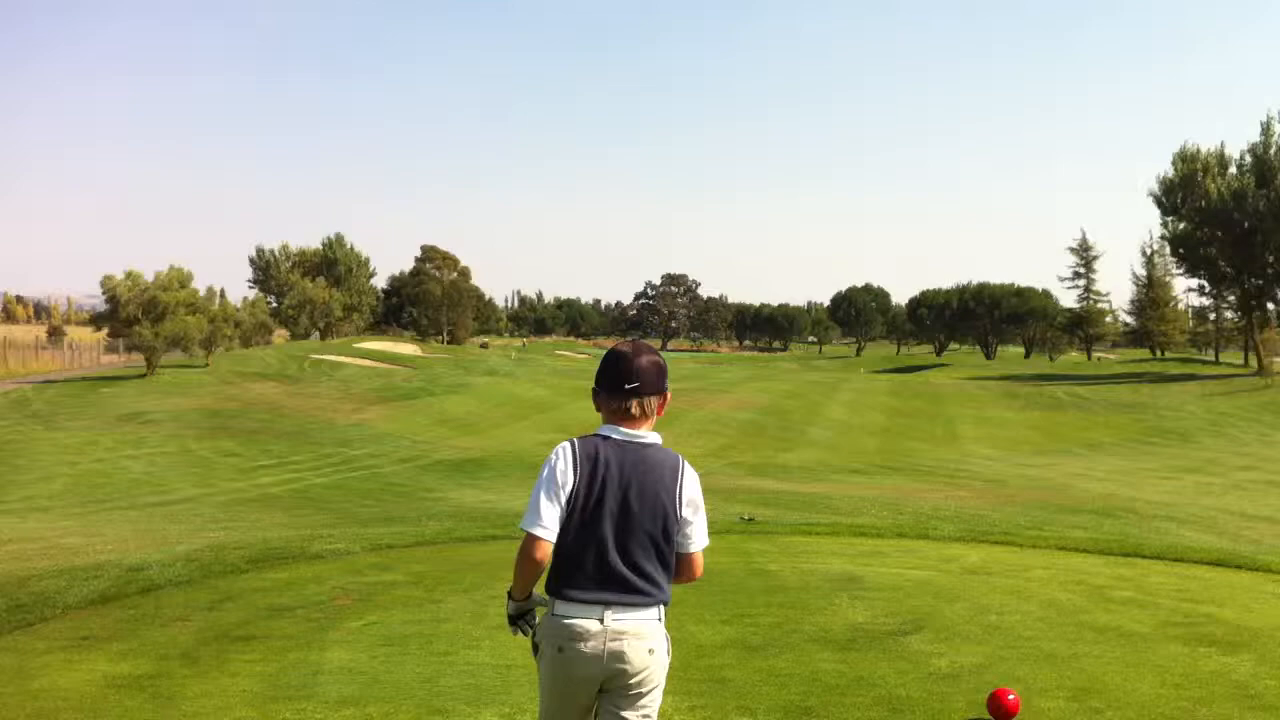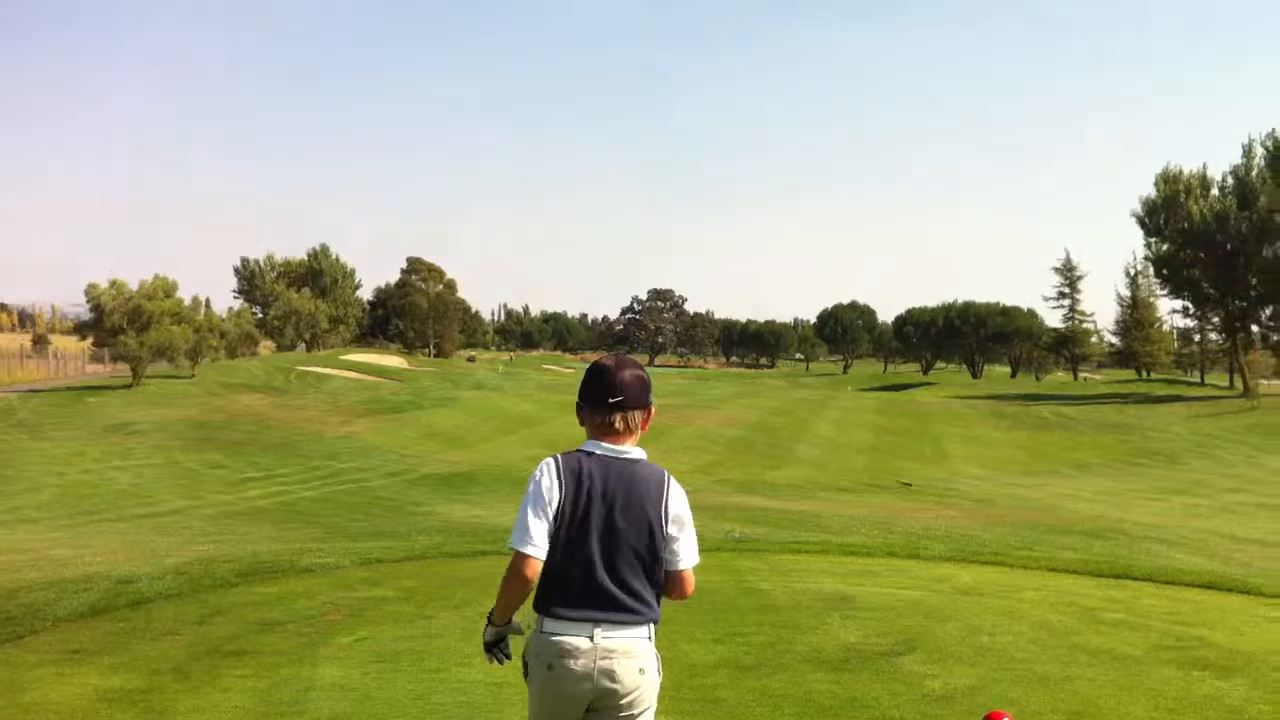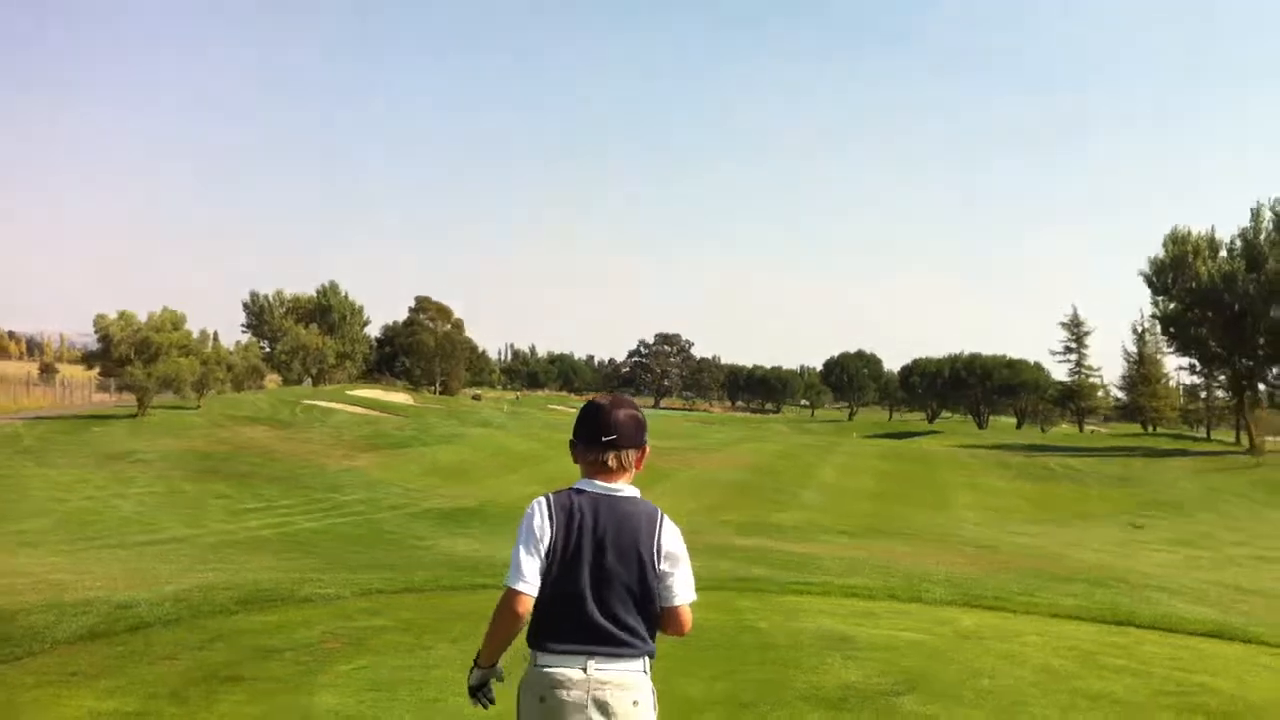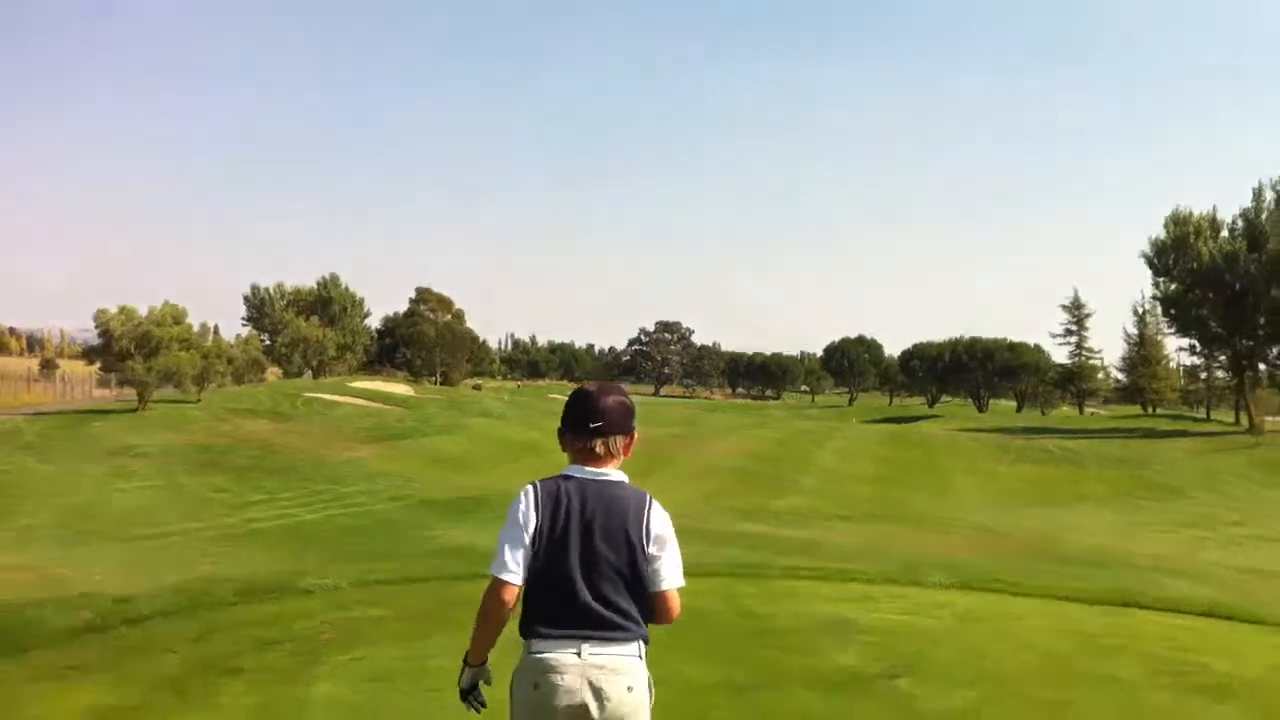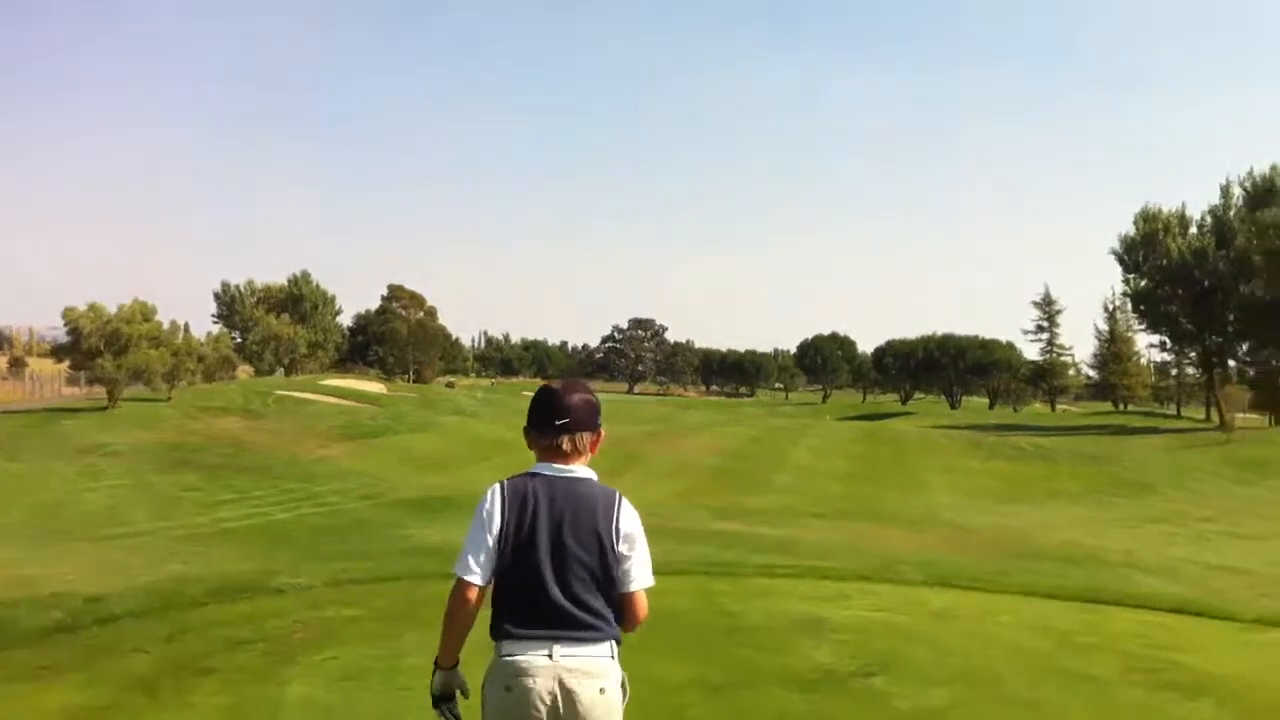
dt=0.1s
person 1, frame 1
left shoulder: (569, 457)
right shoulder: (679, 473)
left elbow: (538, 552)
right elbow: (691, 568)
left wrist: (518, 597)
left hip: (571, 627)
right hip: (642, 635)
person 1, frame 2
left shoulder: (554, 473)
right shoulder: (665, 488)
left elbow: (527, 569)
right elbow: (683, 585)
left wrist: (498, 620)
left hip: (559, 647)
right hip: (630, 652)
person 1, frame 3
left shoulder: (546, 511)
right shoulder: (658, 527)
left elbow: (518, 605)
right elbow: (680, 622)
left wrist: (485, 662)
left hip: (553, 680)
right hip: (627, 686)
person 1, frame 4
left shoulder: (535, 499)
right shoulder: (648, 511)
left elbow: (504, 595)
right elbow: (668, 609)
left wrist: (473, 661)
left hip: (547, 668)
right hip: (621, 671)
person 1, frame 5
left shoulder: (501, 498)
right shoulder: (617, 508)
left elbow: (468, 595)
right elbow: (636, 610)
left wrist: (446, 666)
left hip: (518, 669)
right hip: (594, 672)
